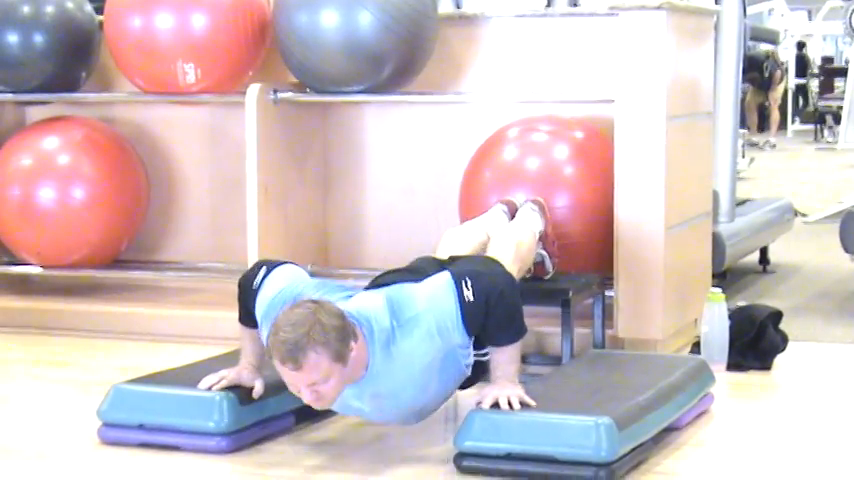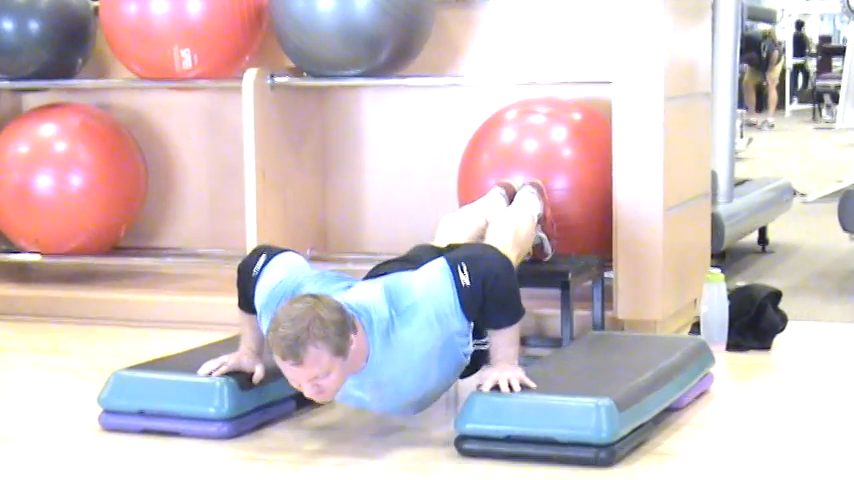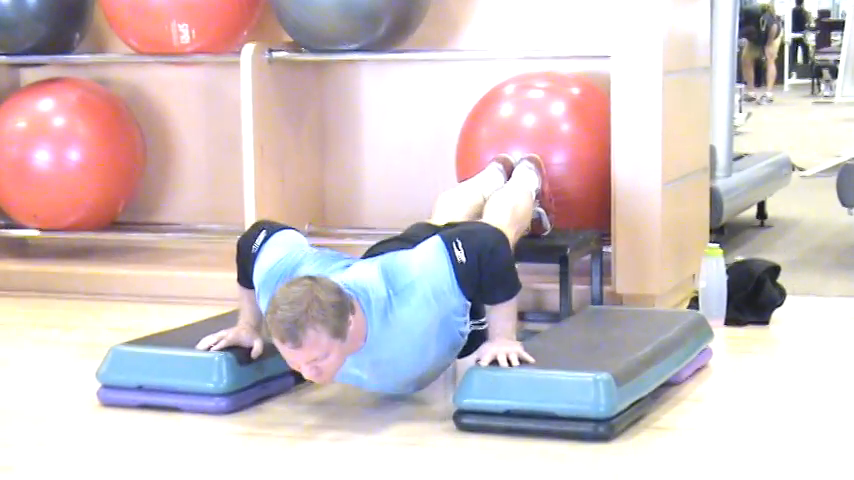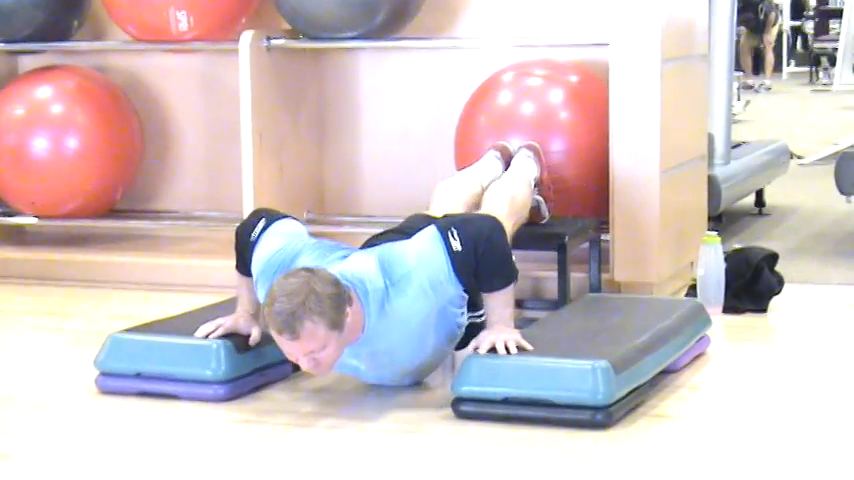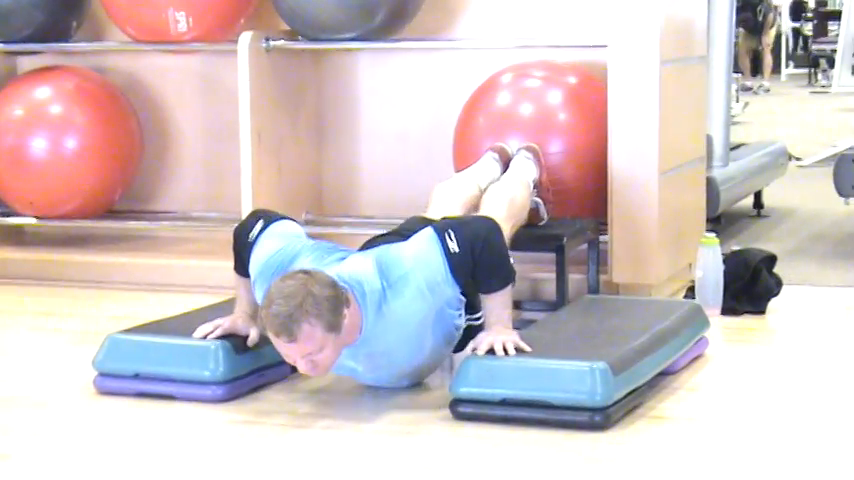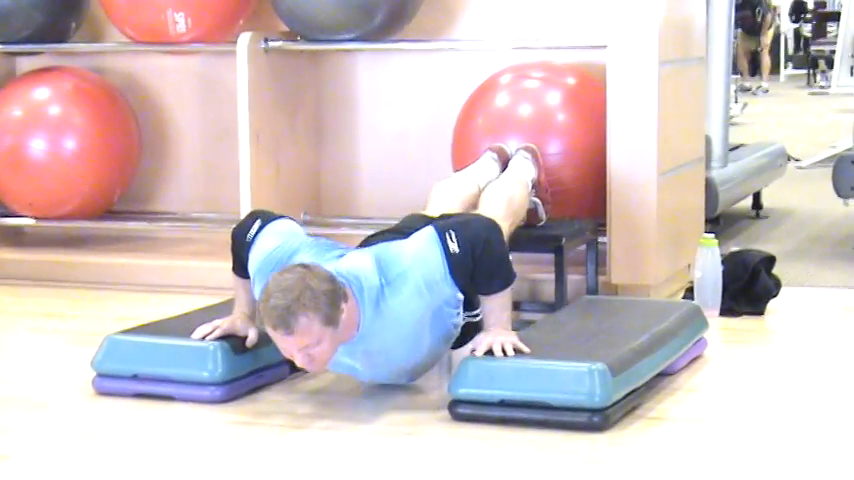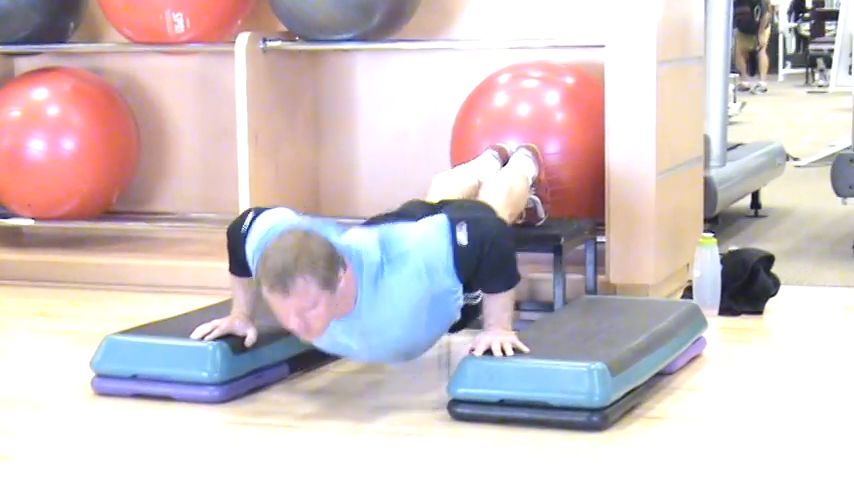
dt=0.1s
person 1, frame 1
left shoulder: (409, 332)
right shoulder: (280, 306)
left elbow: (499, 289)
left wrist: (506, 379)
right wrist: (248, 365)
right hip: (392, 286)
left knee: (504, 261)
right knee: (447, 254)
left ankle: (531, 219)
right ankle: (498, 214)
person 1, frame 2
left shoulder: (407, 323)
right shoulder: (281, 301)
left elbow: (494, 272)
right elbow: (257, 262)
left wrist: (505, 363)
right wrist: (249, 350)
right hip: (389, 279)
left knee: (502, 245)
right knee: (445, 242)
left ankle: (529, 202)
right ankle: (497, 197)
person 1, frame 3
left shoulder: (405, 301)
right shoulder: (280, 280)
left elbow: (489, 247)
right elbow: (258, 237)
left wrist: (503, 337)
right wrist: (247, 325)
right hip: (392, 255)
left knee: (501, 223)
right knee: (443, 220)
left ankle: (527, 177)
right ankle: (494, 172)
person 1, frame 4
left shoulder: (405, 291)
right shoulder: (279, 271)
left elbow: (485, 236)
right elbow: (256, 224)
left wrist: (501, 324)
right wrist: (247, 313)
right hip: (387, 248)
left knee: (498, 213)
right knee: (441, 211)
left ankle: (525, 165)
right ankle: (492, 161)
person 1, frame 5
left shoulder: (402, 293)
right shoulder: (277, 273)
left elbow: (482, 237)
right elbow: (254, 226)
left wrist: (499, 325)
right wrist: (245, 314)
right hip: (385, 249)
left knee: (498, 216)
right knee: (439, 213)
left ankle: (525, 167)
right ankle: (490, 163)
person 1, frame 6
left shoulder: (400, 294)
right shoulder: (270, 265)
left elbow: (484, 239)
right elbow: (252, 226)
left wrist: (497, 327)
right wrist: (243, 316)
left knee: (494, 213)
right knee: (440, 205)
left ankle: (524, 167)
right ankle: (489, 163)
person 1, frame 7
left shoulder: (400, 273)
right shoulder: (269, 245)
left elbow: (492, 235)
right elbow: (244, 226)
left wrist: (498, 326)
right wrist: (241, 315)
right hip: (390, 228)
left knee: (495, 204)
right knee: (439, 197)
left ankle: (524, 165)
right ankle: (489, 160)
